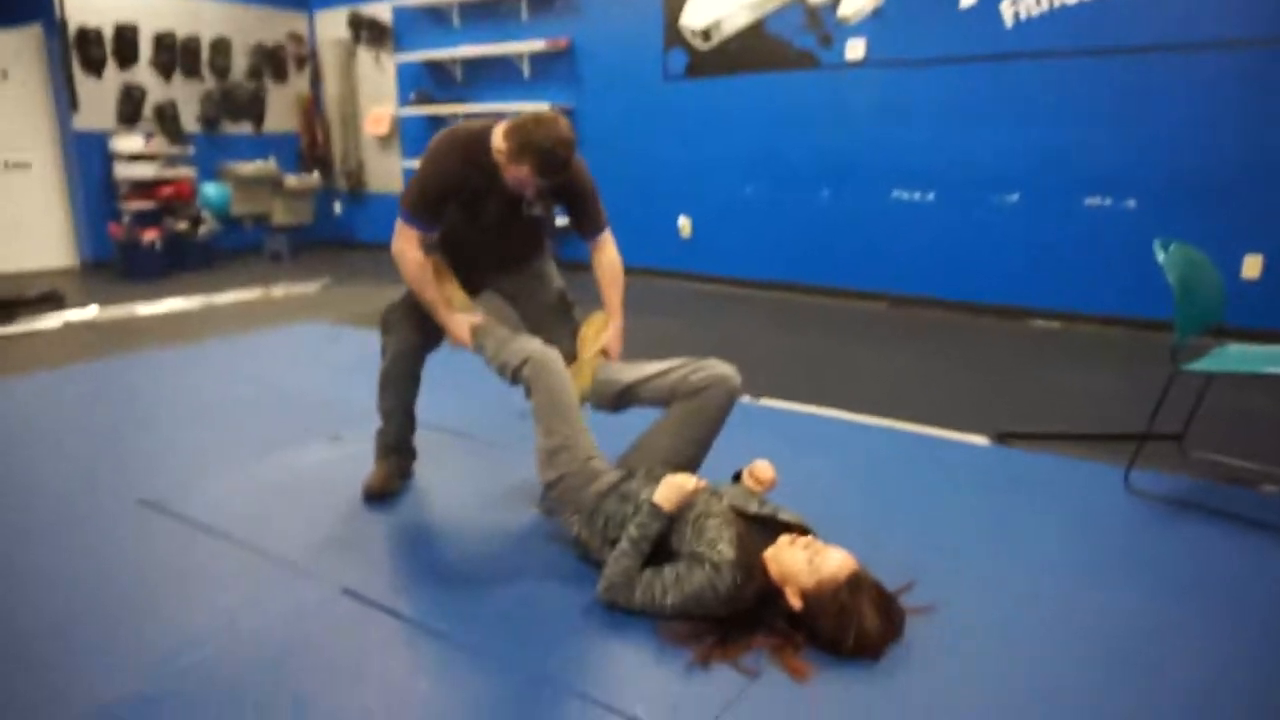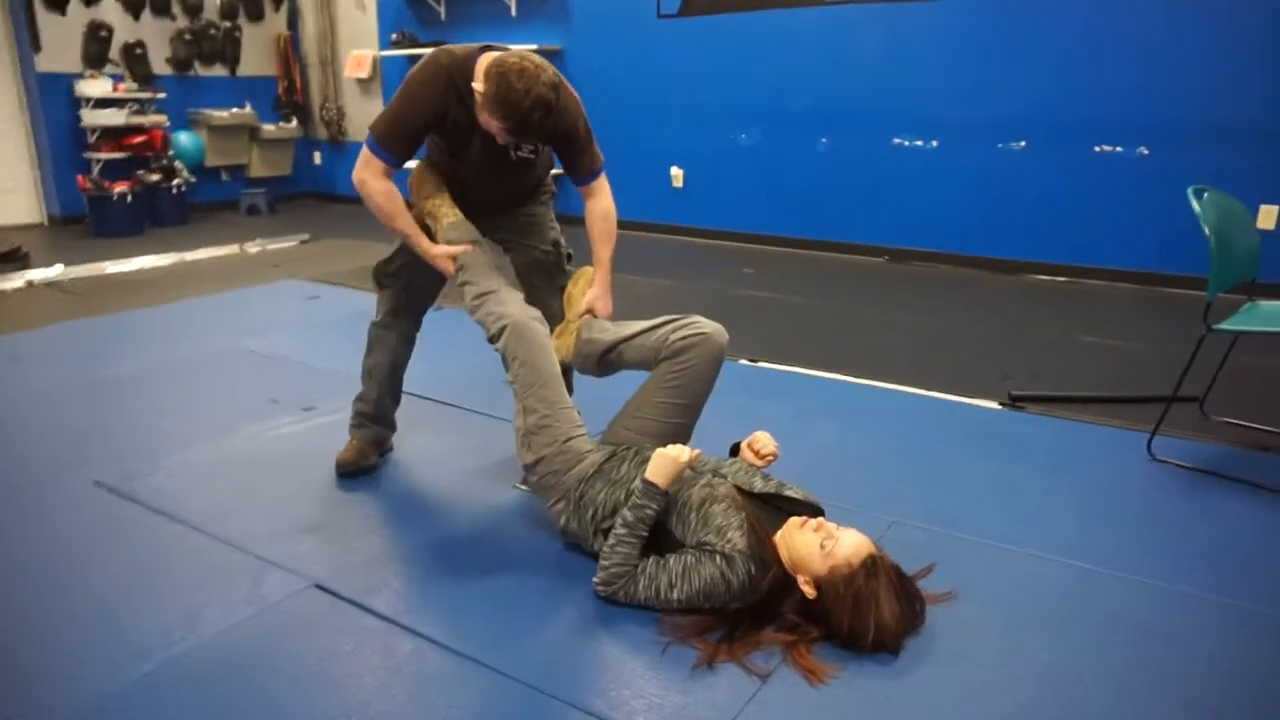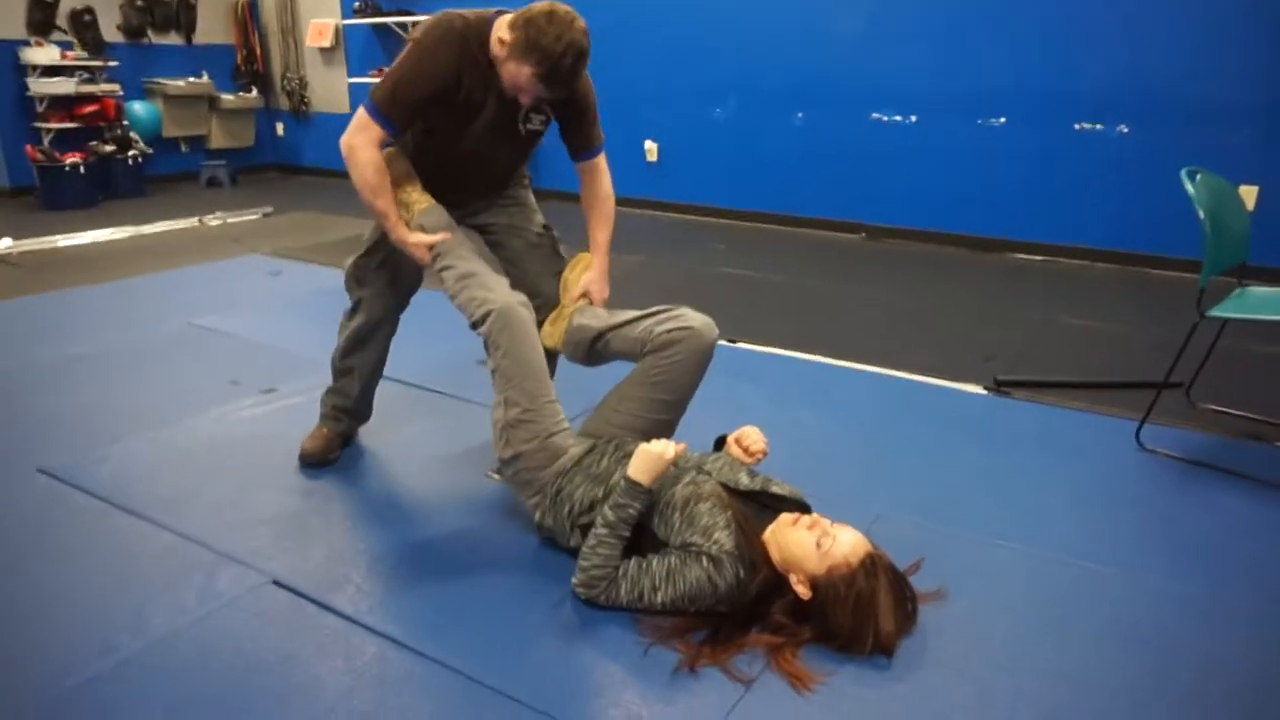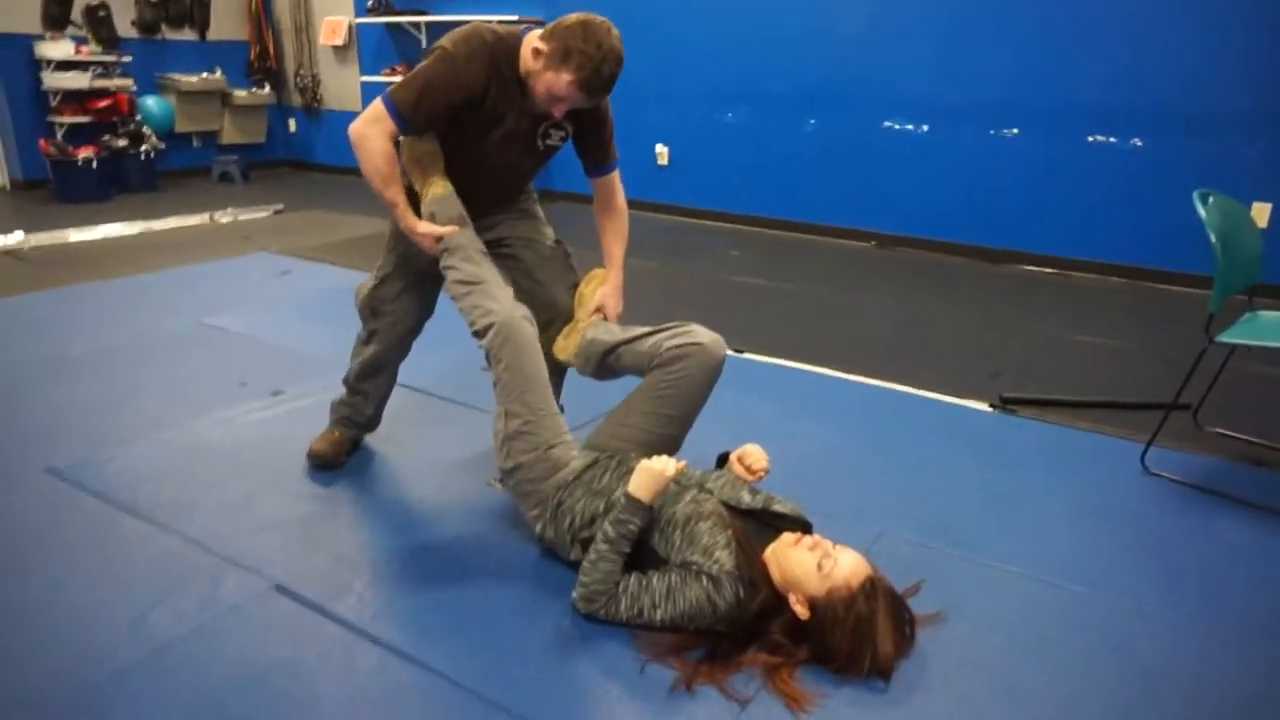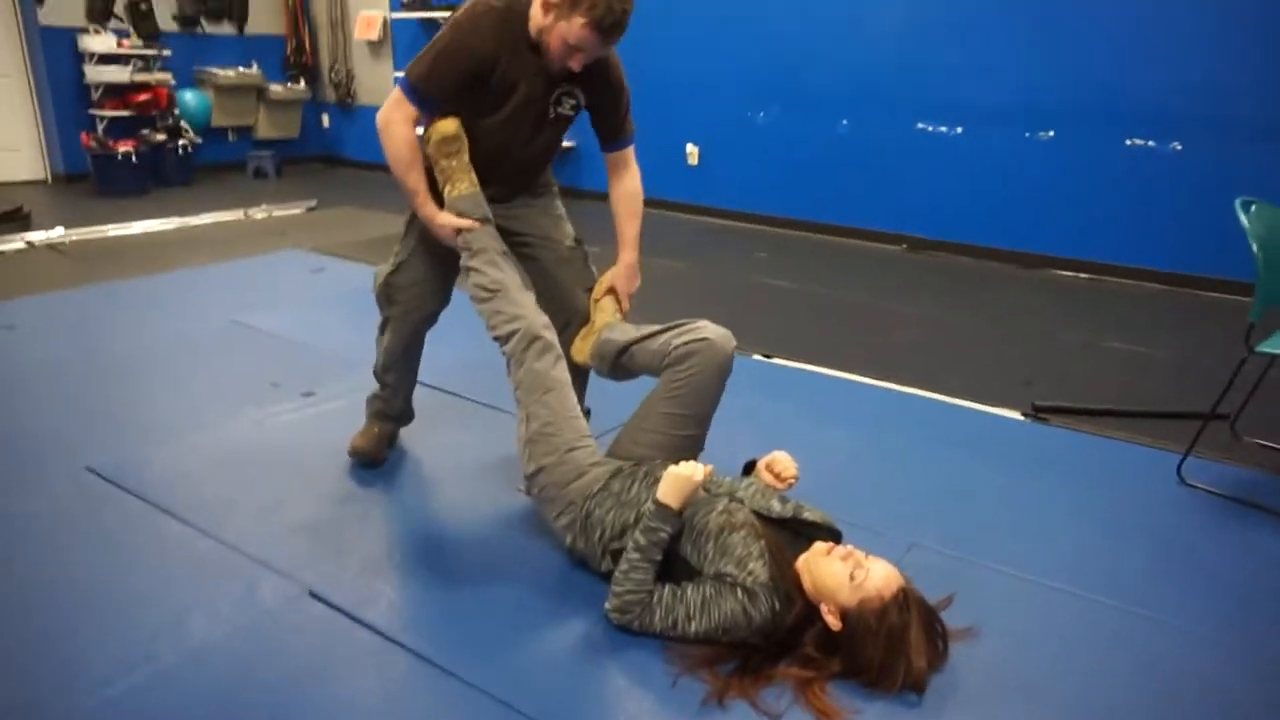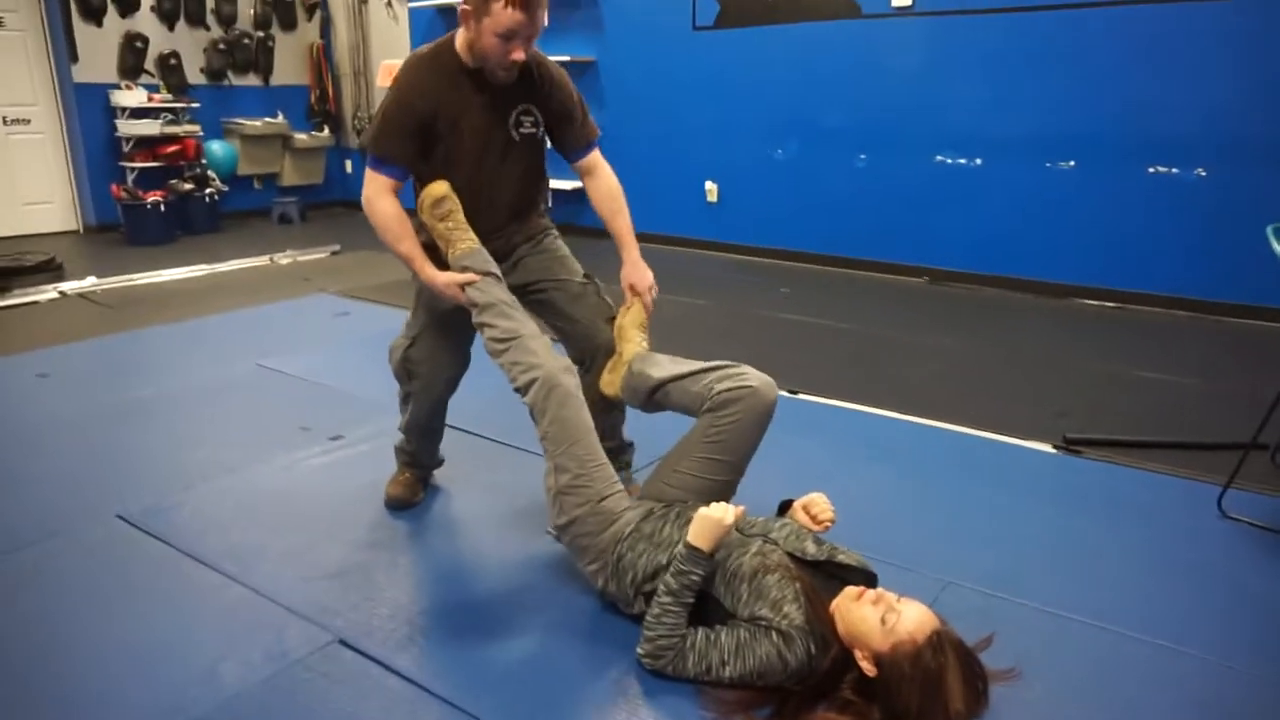
dt=0.4s
person 1, frame 1
left shoulder: (724, 581)
right shoulder: (790, 527)
left elbow: (615, 590)
left wrist: (659, 506)
right wrist: (746, 481)
left hip: (599, 511)
right hip: (635, 484)
left knee: (540, 361)
left ankle: (472, 323)
right ankle: (596, 377)
person 1, frame 2
left shoulder: (731, 570)
right shoulder: (790, 508)
left elbow: (613, 580)
left wrist: (652, 485)
right wrist: (746, 458)
left hip: (583, 487)
right hip: (624, 459)
left knee: (522, 327)
right knee: (702, 338)
left ankle: (453, 231)
right ankle: (580, 337)
person 1, frame 3
left shoulder: (719, 573)
right shoulder: (775, 506)
left elbow: (593, 582)
left wrist: (634, 483)
right wrist: (733, 455)
left hip: (562, 484)
right hip: (606, 452)
left knee: (507, 314)
right knee: (690, 331)
left ankle: (423, 211)
right ankle: (570, 327)
person 1, frame 4
left shoulder: (723, 594)
right shoulder: (788, 528)
left elbow: (595, 598)
left wrist: (635, 499)
right wrist: (732, 466)
left hip: (567, 499)
right hip: (610, 469)
left knee: (508, 326)
right knee: (701, 347)
left ankle: (443, 207)
right ankle: (588, 339)
person 1, frame 5
left shoulder: (755, 605)
right shoulder: (813, 536)
left elbow: (627, 607)
left wrist: (666, 507)
right wrist: (762, 475)
left hip: (591, 504)
right hip: (638, 476)
left knee: (531, 339)
right knee: (708, 344)
left ankle: (465, 197)
right ankle: (603, 339)
person 1, frame 6
left shoulder: (787, 648)
right shoulder: (850, 576)
left elbow: (659, 653)
left wrist: (694, 550)
right wrist: (794, 513)
left hip: (621, 548)
right hip: (667, 517)
left knee: (551, 381)
right knee: (749, 391)
left ankle: (468, 254)
right ankle: (632, 371)
person 2, frame 1
left shoulder: (567, 169)
right shoulder: (453, 152)
left elbow: (602, 245)
right elbow: (406, 245)
left wrist: (614, 323)
right wrist: (447, 319)
left hip: (524, 261)
right hip: (456, 257)
left knee: (564, 353)
right knee: (402, 344)
right ankle: (394, 458)
person 2, frame 2
left shoulder: (559, 104)
right shoulder: (437, 79)
left elbow: (596, 193)
right elbow: (368, 175)
left wrist: (601, 282)
right wrist: (423, 247)
left hip: (522, 205)
right hip: (448, 199)
left knee: (556, 313)
right knee: (397, 303)
right ankle: (370, 430)
person 2, frame 3
left shoulder: (566, 77)
right shoulder: (444, 44)
left elbow: (593, 171)
right elbow: (358, 141)
left wrist: (598, 264)
right wrist: (397, 232)
left hip: (499, 193)
right hip: (423, 190)
left knee: (547, 297)
right knee: (374, 300)
right ankle: (339, 418)
person 2, frame 4
left shoulder: (585, 98)
right shoulder: (470, 56)
left elbow: (607, 190)
right elbow: (368, 131)
left wrist: (613, 280)
right wrist: (407, 221)
left hip: (508, 209)
left knee: (558, 308)
right knee: (390, 320)
right ankle: (347, 423)
person 2, frame 5
left shoulder: (602, 69)
left elbow: (622, 165)
right elbow: (395, 120)
left wrist: (628, 260)
right wrist: (428, 212)
left hip: (528, 195)
left knee: (577, 309)
right knee: (407, 306)
right ankle: (386, 415)
person 2, frame 6
left shoulder: (544, 79)
right shoulder: (421, 82)
left elbow: (593, 169)
right elbow: (378, 193)
left wrist: (631, 256)
right wrist: (426, 272)
left hip: (530, 241)
left knee: (605, 343)
right knee: (426, 372)
left ankle: (613, 467)
right ankle: (414, 463)
